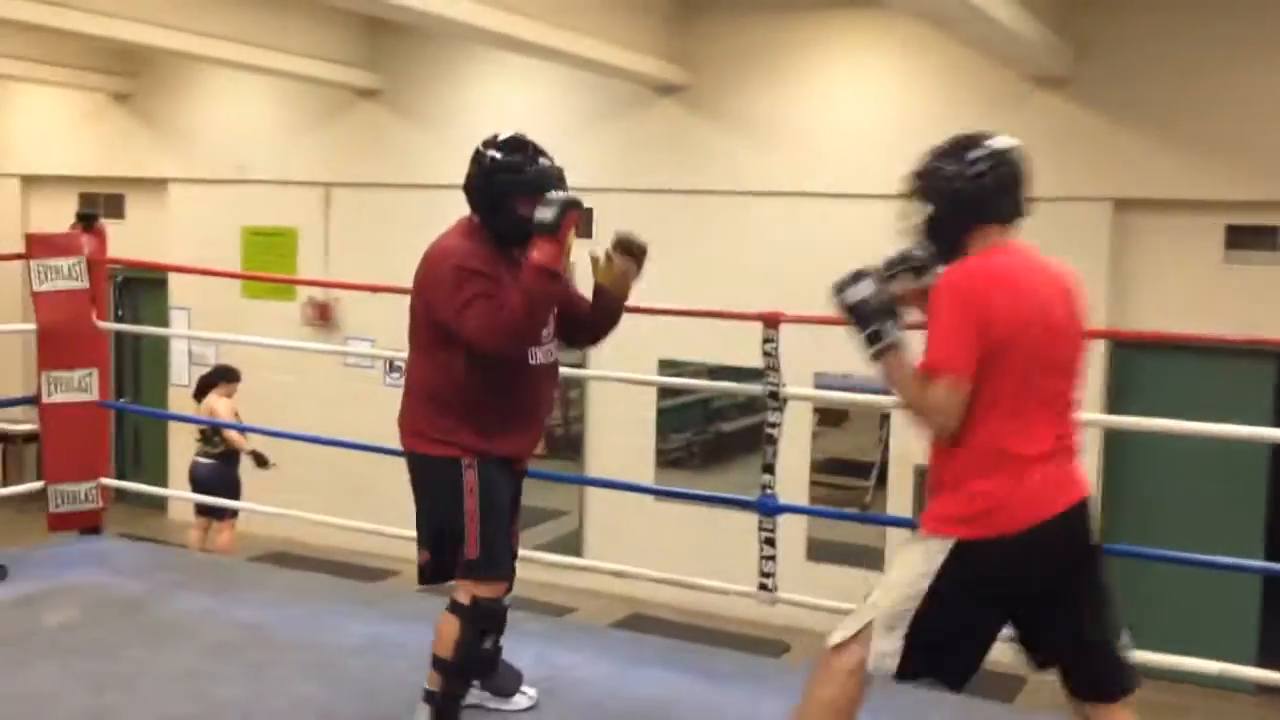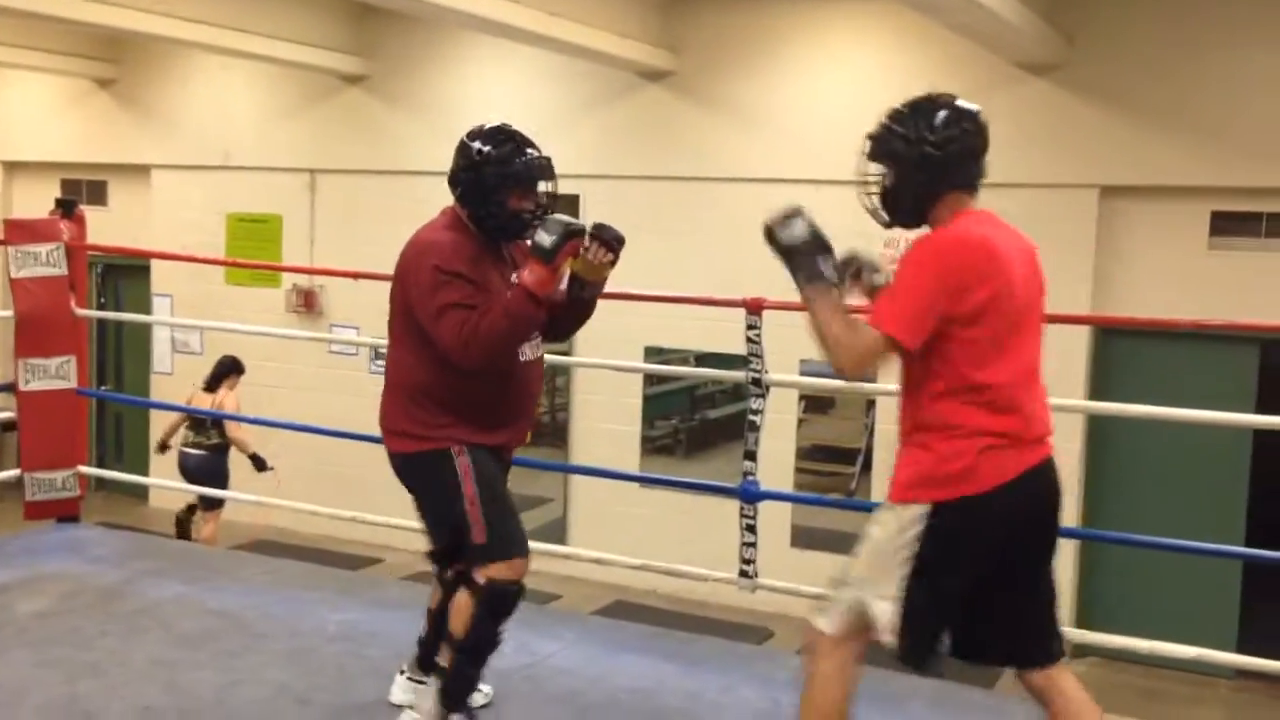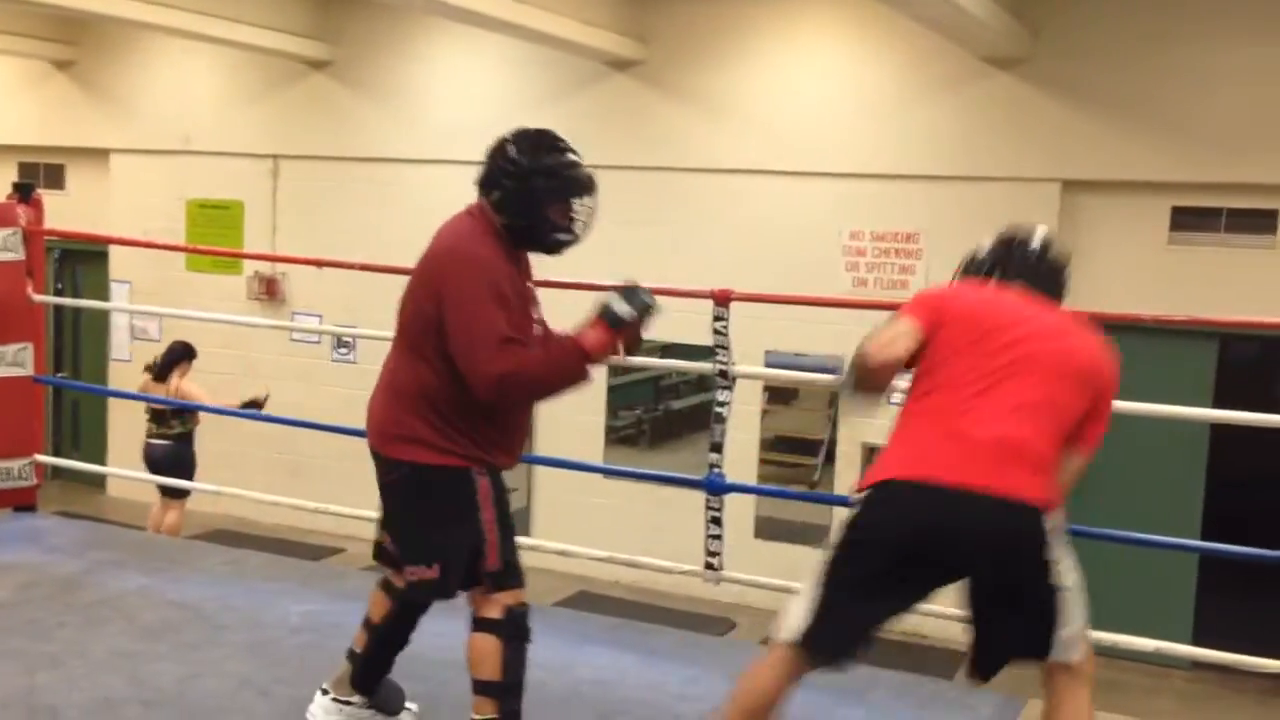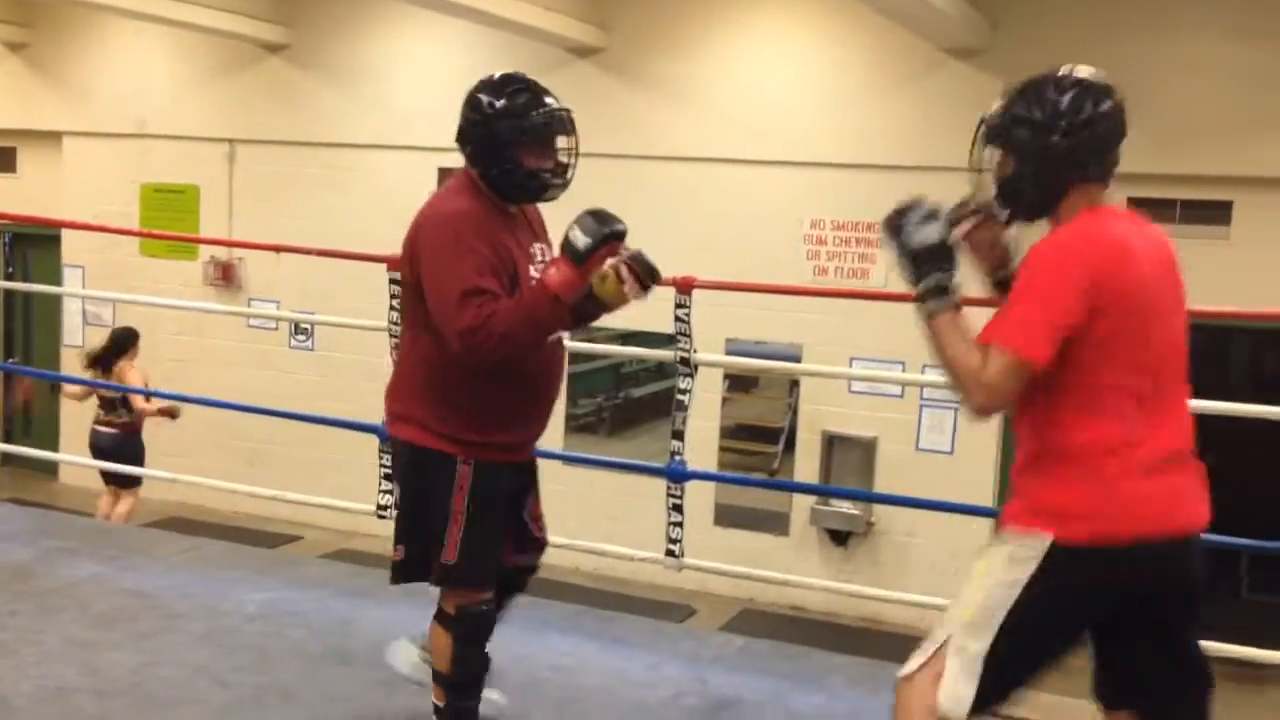
dt=0.7s
person 1, frame 1
left shoulder: (519, 249)
right shoulder: (456, 258)
left elbow: (575, 329)
right elbow: (501, 335)
left wrist: (611, 291)
right wrist: (548, 257)
left hip: (500, 445)
right hip: (456, 448)
left knee: (495, 571)
right knee: (480, 586)
left ankle: (478, 672)
person 1, frame 2
left shoulder: (508, 241)
right shoulder: (438, 252)
left elbow: (551, 326)
right elbow: (475, 345)
left wrist: (584, 279)
right wrist: (540, 273)
left hip: (483, 437)
right hip: (439, 439)
left knee: (470, 563)
right knee: (501, 570)
person 1, frame 3
left shoulder: (496, 242)
right shoulder: (474, 260)
left elbow: (519, 347)
right elbow: (502, 377)
left wrist: (598, 332)
right wrist: (592, 341)
left hip: (423, 441)
right hip: (441, 452)
left knee: (420, 574)
right knee: (501, 599)
person 1, frame 4
left shoulder: (519, 209)
right shoulder: (454, 221)
left elbow: (532, 313)
right elbow: (482, 334)
left wrist: (599, 291)
right wrist: (567, 273)
left hip: (503, 436)
right hip: (449, 439)
left knee: (517, 559)
right knee: (469, 590)
left ankle: (437, 654)
person 2, frame 1
left shoulder: (964, 283)
right shoulder: (1059, 284)
left elbow: (941, 418)
left wrist: (879, 332)
left hip: (980, 525)
right hip: (1062, 512)
left knee: (847, 655)
person 2, frame 2
left shoulder: (943, 250)
right shoulder: (1013, 246)
left elbow: (853, 359)
left wrist: (811, 269)
right wrist: (882, 287)
left hip: (951, 490)
right hip: (1028, 480)
left knee: (836, 637)
right knee: (1040, 663)
person 2, frame 3
left shoulder: (950, 301)
right shoulder: (1095, 356)
left elbow: (881, 355)
right elbow: (1057, 481)
left wrist: (870, 381)
left hip: (910, 497)
right hip: (1015, 514)
left knee: (794, 645)
right knee: (1069, 665)
person 2, frame 4
left shoulder: (1065, 254)
right shoulder: (1152, 248)
left elbow: (984, 390)
left wrist: (933, 281)
right wrist: (1002, 270)
left hip: (1073, 534)
right hip: (1169, 532)
person 3, frame 1
left shoulder: (203, 403)
right shoulder: (222, 403)
right elbow: (229, 433)
right wrist: (252, 452)
left hip: (199, 468)
right hip: (220, 471)
left knee: (201, 522)
right knee: (225, 525)
person 3, frame 2
left shoulder: (197, 393)
right shoulder: (228, 397)
left elbow: (177, 421)
right elbow: (234, 432)
left wrist: (163, 440)
right wrist: (254, 456)
left hip: (186, 457)
right hip: (210, 461)
right knee: (213, 515)
left ankle: (187, 514)
person 3, frame 3
left shoulder: (150, 382)
right shoulder: (182, 386)
left elbow: (141, 389)
right elbow: (212, 406)
left wrist: (148, 371)
right wrist: (245, 405)
left hip: (152, 449)
right hip: (176, 451)
left knee: (165, 499)
right knee: (175, 505)
person 3, frame 4
left shoulder: (101, 370)
right shoulder: (130, 372)
left elbow: (79, 394)
right elbow: (139, 407)
left wrist: (61, 388)
right wrist: (164, 410)
left hip: (99, 437)
right hip: (122, 440)
left knee: (111, 491)
right knee: (129, 495)
